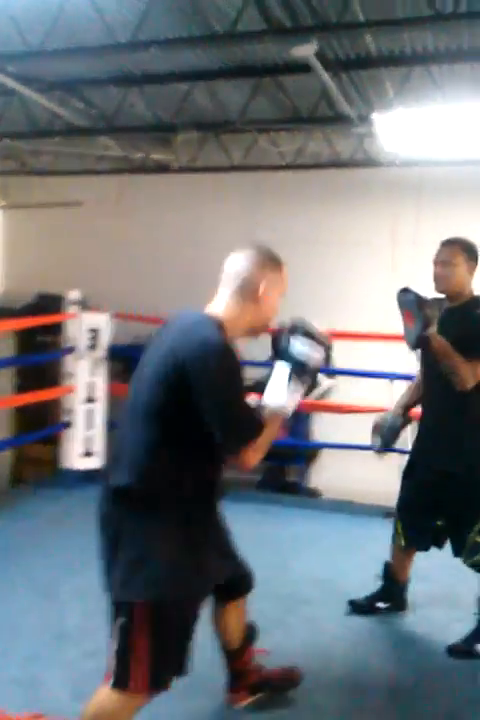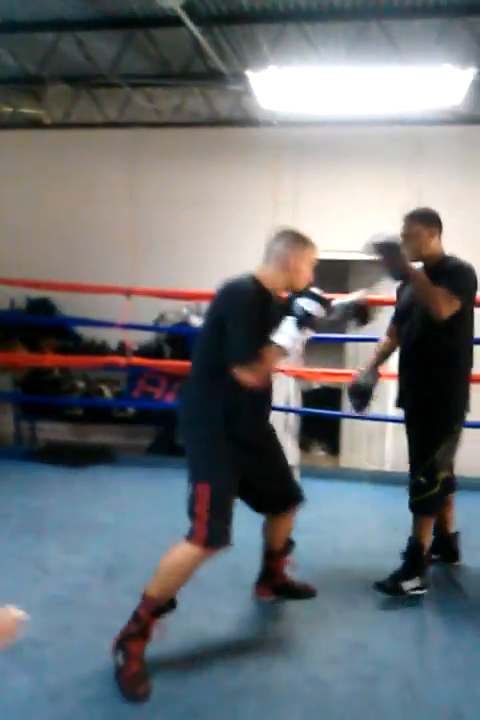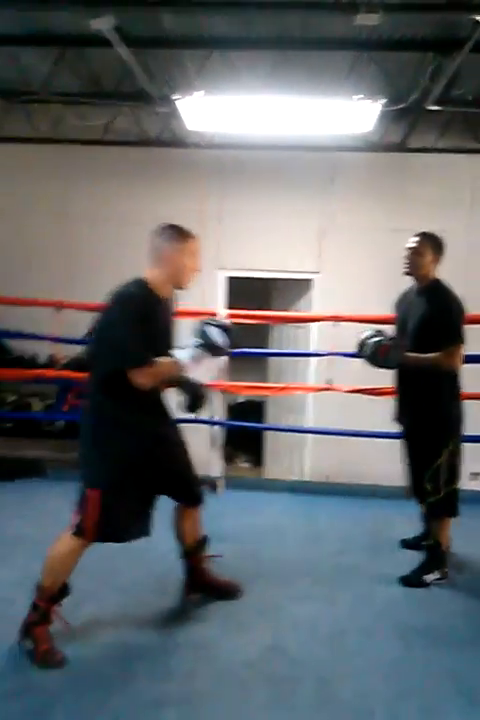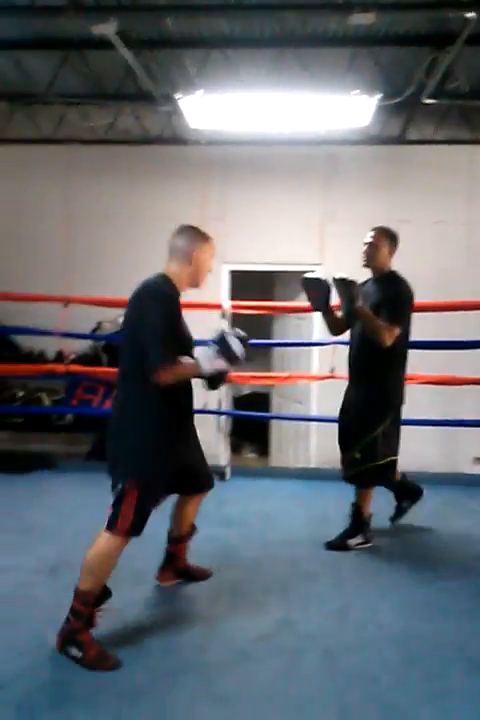
dt=1s
person 1, frame 1
left shoulder: (188, 328)
right shoulder: (210, 350)
right elbow: (247, 453)
left wrist: (266, 399)
right wrist: (284, 394)
left hip: (181, 505)
right hip: (150, 518)
left knee: (232, 584)
right knee: (138, 676)
left ankle: (244, 679)
person 1, frame 2
left shoulder: (270, 300)
right shoulder: (239, 298)
right elbow: (249, 374)
right wrist: (293, 327)
left hip: (250, 425)
right hip: (214, 431)
left knee: (285, 501)
right knee: (204, 539)
left ankle: (271, 578)
right ankle: (133, 638)
person 1, frame 3
left shoulder: (162, 300)
right shoulder: (129, 301)
right elbow: (141, 375)
left wrist: (183, 381)
left hip: (151, 421)
right hip: (112, 428)
left knee: (190, 496)
right knee: (86, 529)
left ankle: (197, 576)
right ankle: (36, 621)
person 1, frame 4
left shoulder: (165, 293)
right shoulder: (157, 296)
right elbow: (162, 371)
left wrist: (207, 362)
right wrist: (210, 359)
left hip: (170, 420)
right hip: (143, 427)
left knee: (196, 486)
right knee: (124, 525)
left ankle: (173, 564)
right ankle: (75, 627)
person 2, frame 1
right shoulder: (436, 315)
left wrist: (433, 336)
right wrist: (399, 410)
right hip: (433, 441)
right knee: (411, 515)
right ankle: (393, 591)
person 2, frame 2
right shoulder: (411, 282)
left elbow: (441, 309)
right elbow: (395, 333)
left wrist: (407, 269)
right wrist: (369, 371)
left hip: (445, 393)
right hip: (418, 390)
left knee: (427, 473)
right knee: (436, 468)
left ankle: (416, 567)
right ankle: (446, 542)
person 2, frame 3
left shoulder: (446, 303)
right shoulder: (407, 298)
left elbow: (453, 360)
left wrist: (406, 357)
left hip: (438, 407)
right hip: (412, 403)
left knee: (437, 479)
right knee: (420, 475)
left ankle: (438, 558)
right ankle: (431, 532)
person 2, frame 4
left shoulder: (398, 289)
right shoulder: (364, 288)
left elbow: (385, 337)
right elbow: (338, 329)
left wrist: (358, 306)
right wrist: (323, 305)
left hip: (382, 387)
right hip: (360, 383)
left knee: (364, 454)
right knee: (355, 448)
left ankle: (360, 528)
right ankle: (406, 488)
